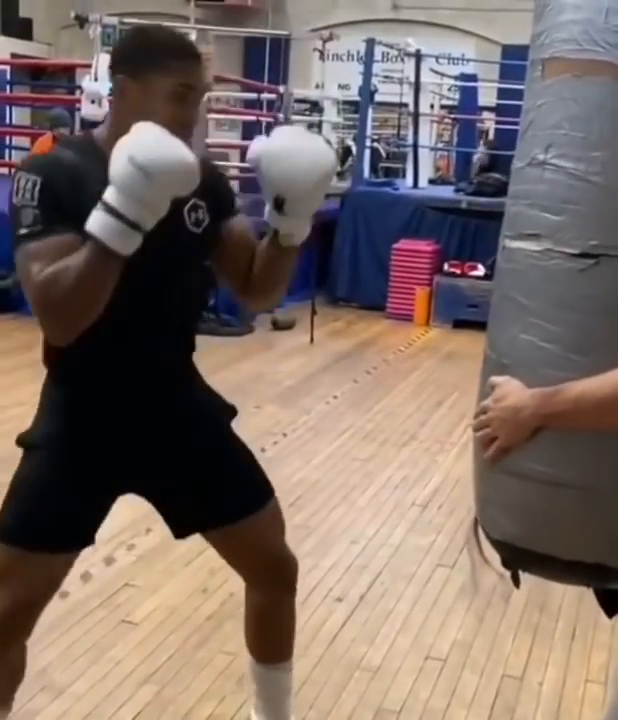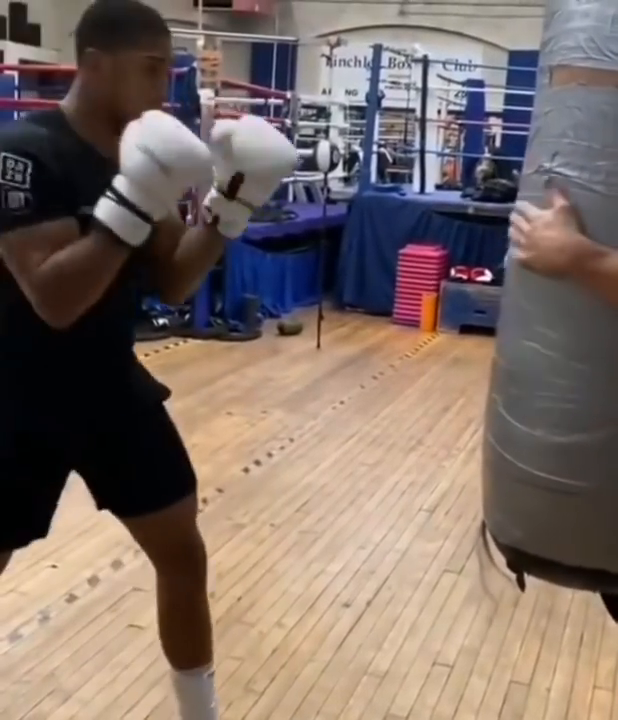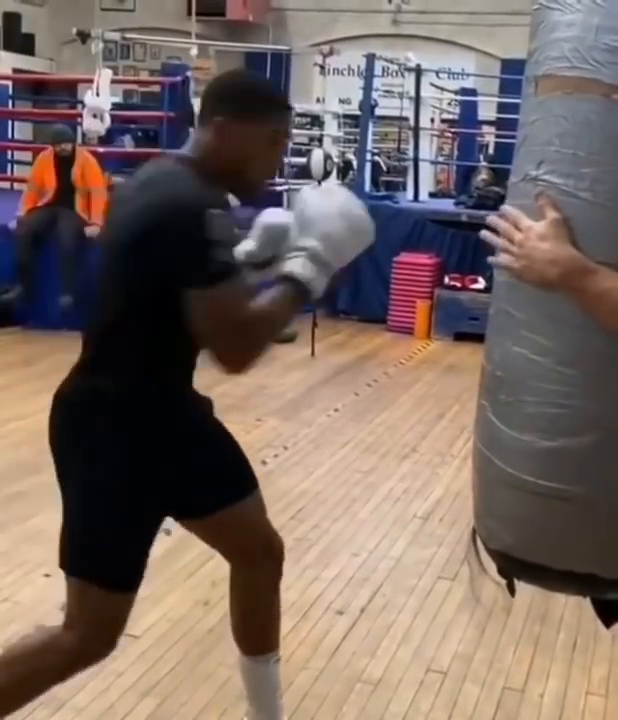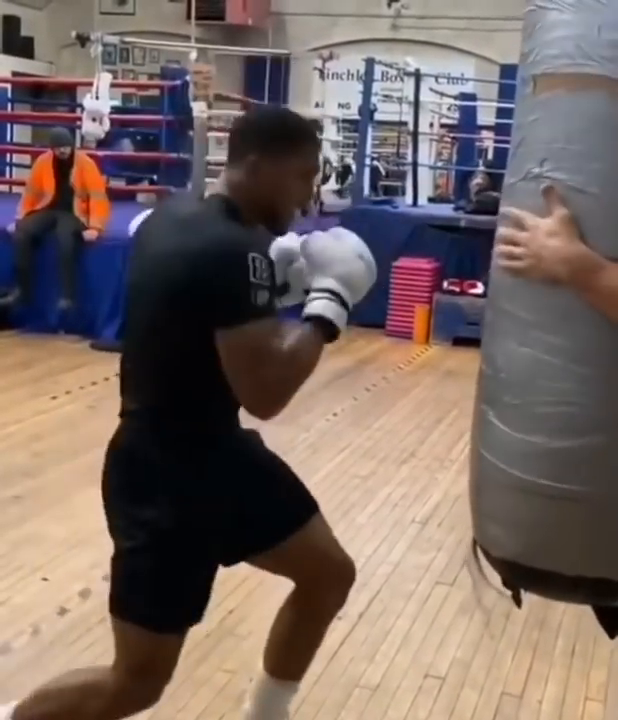
dt=1s
person 1, frame 1
left shoulder: (199, 180)
left elbow: (259, 291)
right elbow: (58, 319)
left wrist: (294, 213)
right wrist: (125, 210)
left hip: (179, 411)
right hip: (84, 420)
left knee: (274, 567)
person 1, frame 2
left shoulder: (142, 144)
left elbow: (174, 283)
left wrist: (230, 204)
right wrist: (136, 198)
left hip: (116, 388)
left knee: (184, 556)
person 1, frame 3
left shoulder: (187, 191)
right shoulder: (196, 206)
right elbow: (236, 348)
left wrist: (252, 254)
right wrist: (310, 265)
left hip: (168, 412)
right hip: (107, 428)
left knee: (261, 552)
right knee: (90, 635)
person 1, frame 4
left shoulder: (176, 214)
right shoulder: (234, 248)
right elbow: (265, 392)
left wrist: (275, 272)
right wrist: (329, 301)
left hip: (214, 453)
right hip: (165, 479)
left knee: (331, 574)
